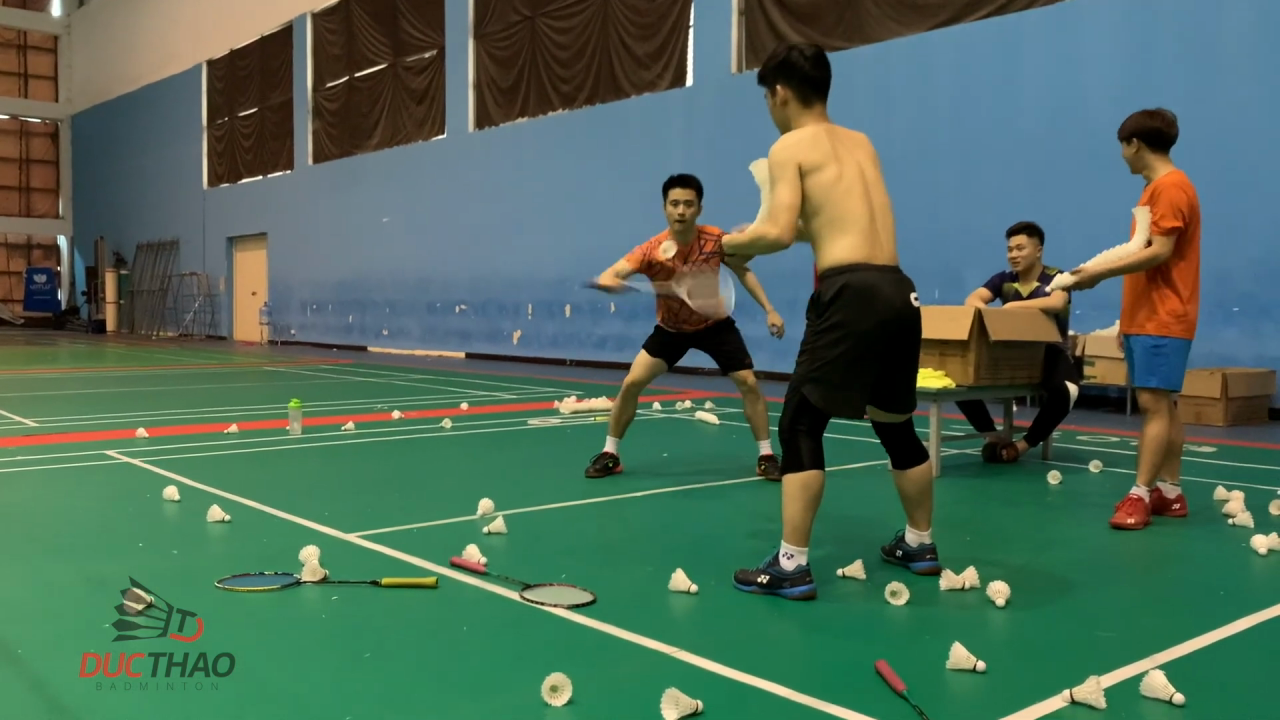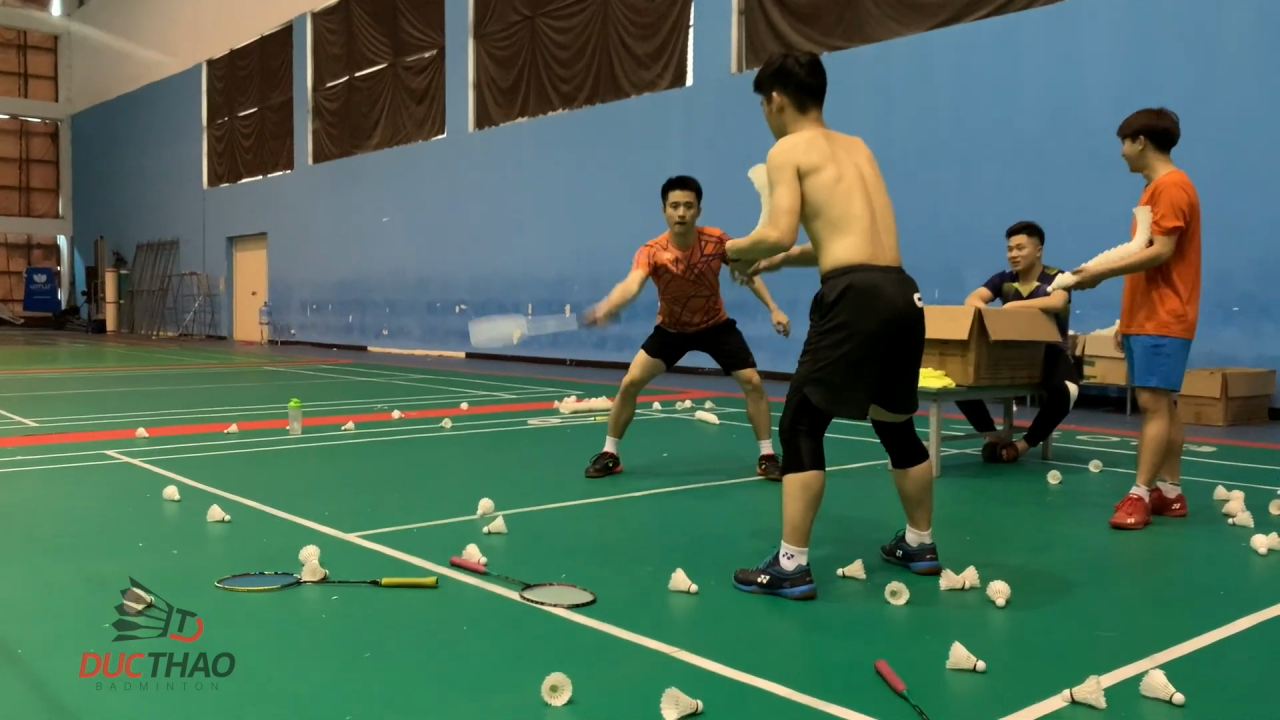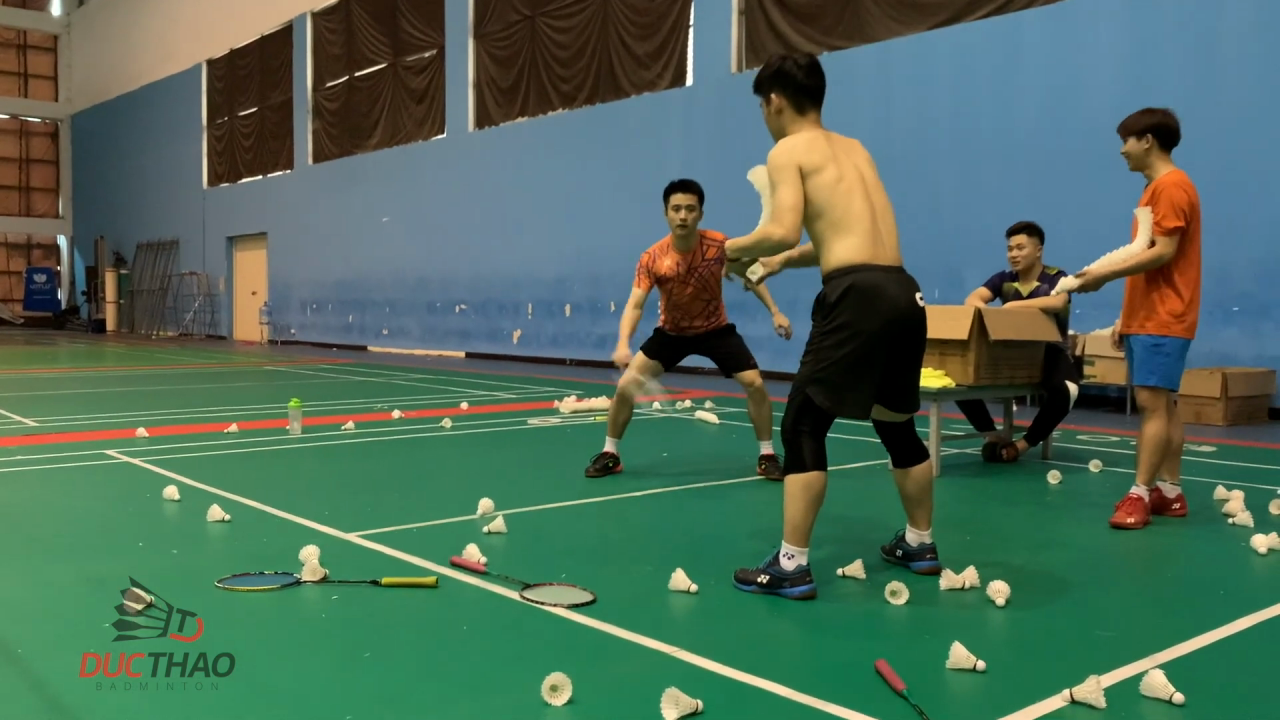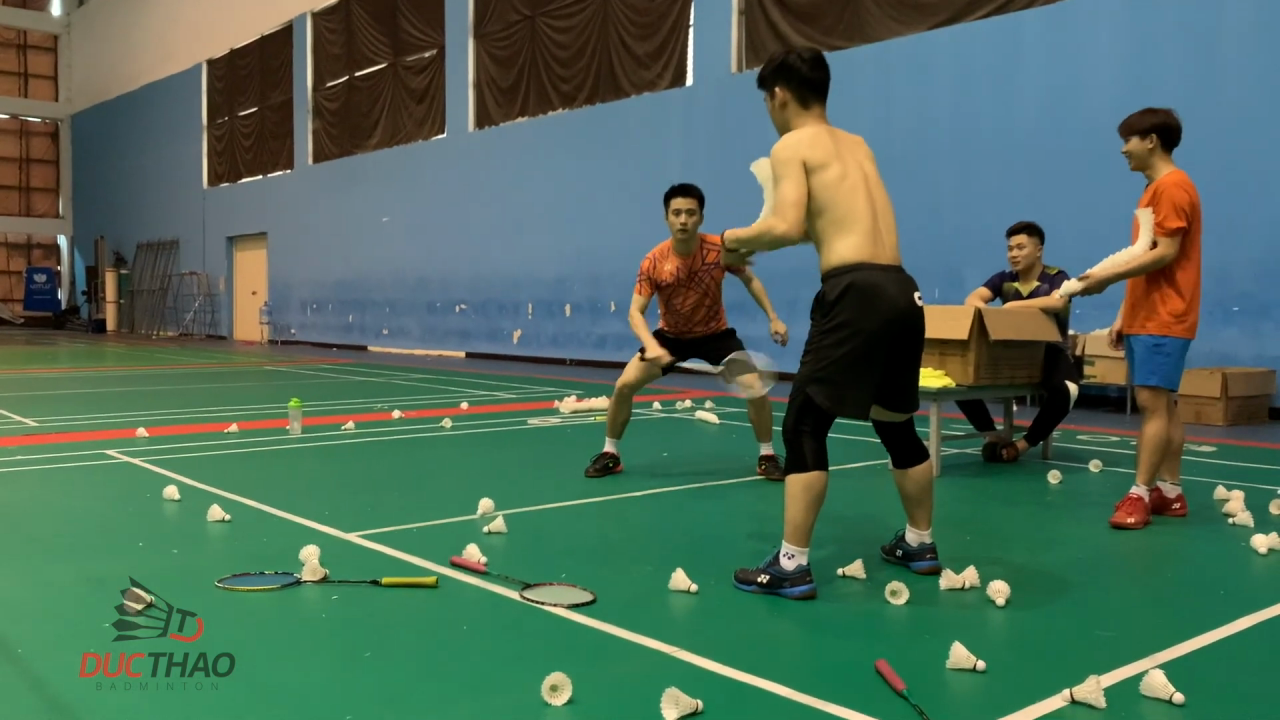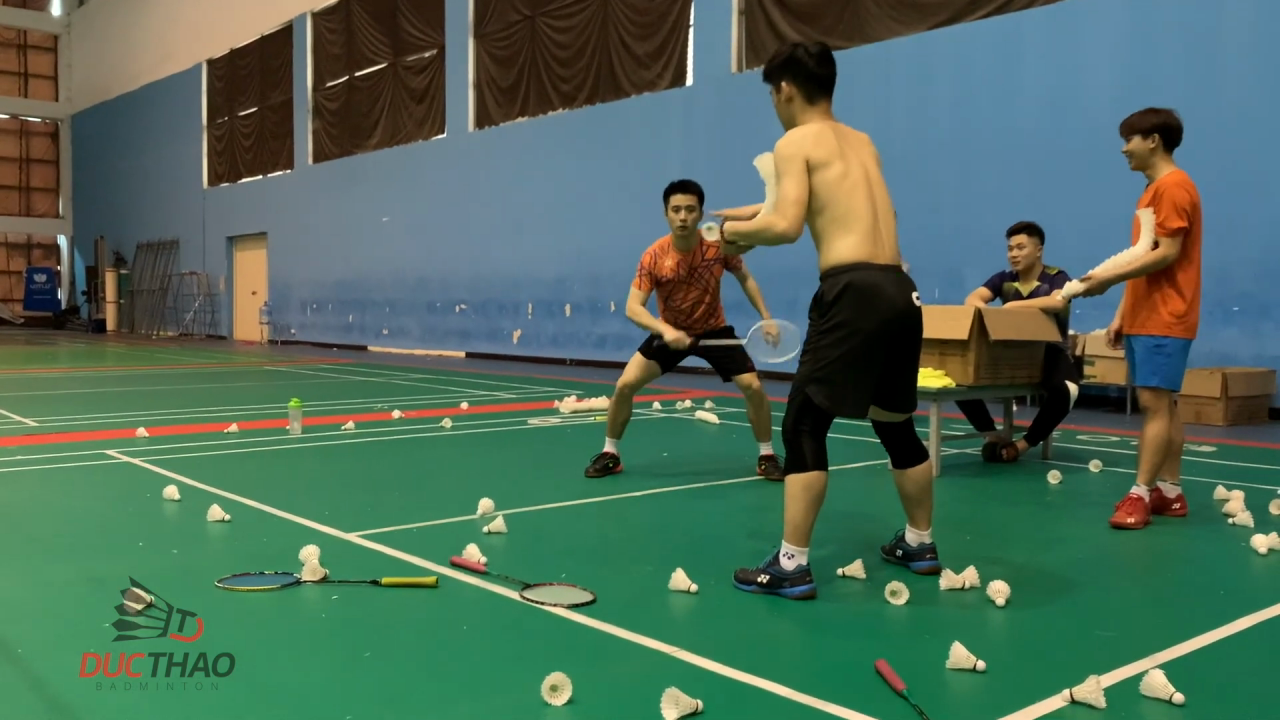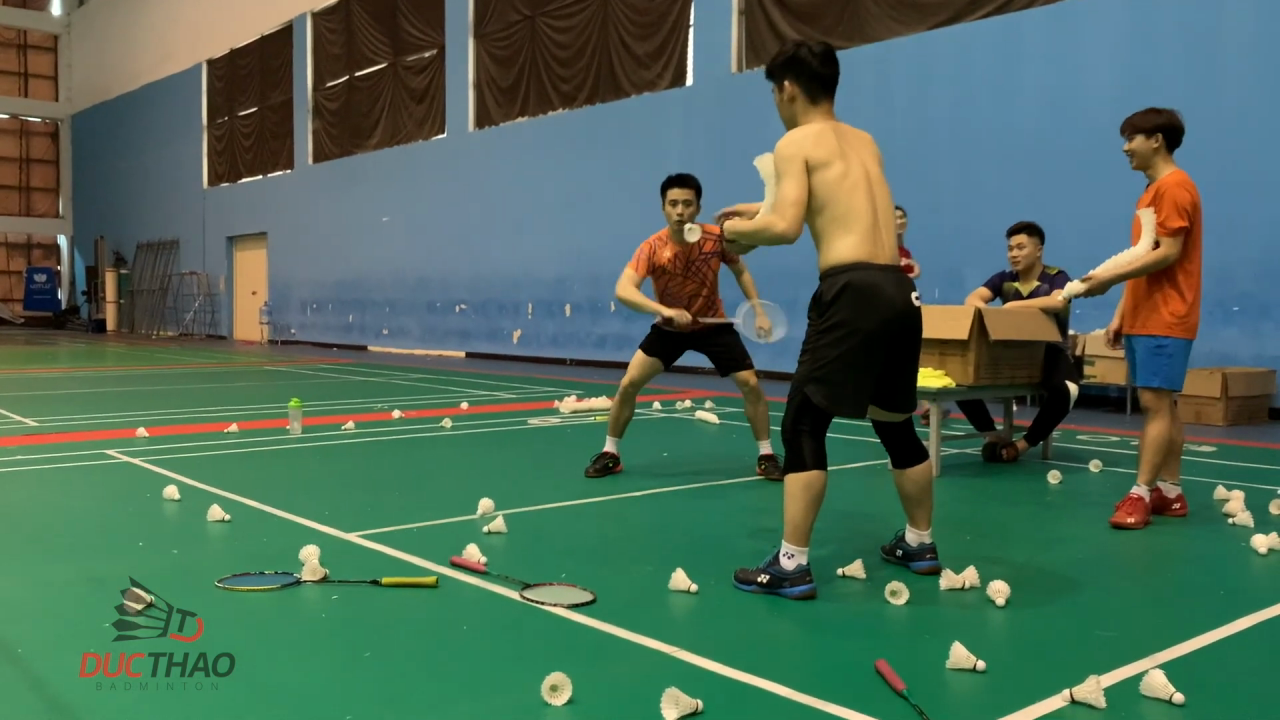
dt=0.1s
person 1, frame 1
left shoulder: (791, 146)
right shoulder: (860, 143)
left elbow: (778, 232)
left wrist: (734, 243)
right wrist: (786, 219)
left hip: (852, 294)
right hip: (896, 290)
left knee: (800, 426)
right knee: (896, 423)
left ankle: (791, 565)
right ankle: (919, 545)
person 1, frame 2
left shoulder: (787, 151)
right shoulder: (857, 147)
left elbow: (779, 234)
left wrist: (738, 249)
right wrist: (786, 259)
left hip: (856, 295)
right hip: (900, 291)
left knee: (801, 426)
right knee: (896, 424)
left ankle: (792, 567)
right ankle: (920, 545)
person 1, frame 3
left shoulder: (788, 151)
right shoulder: (854, 149)
left elbow: (784, 232)
left wrist: (737, 248)
right wrist: (783, 261)
left hip: (858, 295)
right hip: (902, 291)
left knee: (803, 427)
right knee: (897, 424)
left ankle: (792, 566)
right ankle: (920, 544)
person 1, frame 4
left shoulder: (792, 145)
right shoulder: (855, 145)
left elbow: (787, 228)
left wrist: (737, 239)
right wrist: (761, 231)
left hip: (857, 293)
right hip: (900, 289)
left knee: (804, 426)
right knee: (896, 423)
left ankle: (792, 566)
right ankle: (920, 543)
person 1, frame 5
left shoulder: (796, 141)
right shoulder: (861, 142)
left elbow: (786, 226)
left wrist: (736, 232)
right wrist: (756, 213)
left hip: (855, 293)
right hip: (898, 289)
left knee: (803, 425)
right knee: (896, 423)
left ankle: (792, 566)
right ankle: (920, 544)
person 1, frame 6
left shoulder: (797, 142)
right shoulder: (864, 142)
left elbow: (785, 227)
left wrist: (736, 231)
right wrist: (763, 213)
left hip: (854, 293)
right hip: (899, 290)
left knee: (803, 425)
right knee: (895, 423)
left ankle: (791, 565)
right ankle: (919, 544)
person 2, frame 1
left shoulder: (1170, 186)
right shoulder: (1156, 188)
left elbow: (1160, 252)
left wrist: (1100, 272)
right wrist: (1128, 319)
left hip: (1162, 320)
right hip: (1147, 317)
left knee: (1154, 403)
right knee: (1161, 404)
left ankle: (1141, 494)
right ankle: (1170, 492)
person 2, frame 2
left shoulder: (1171, 185)
right shoulder: (1154, 189)
left elbow: (1161, 252)
left wrist: (1101, 272)
right wrist: (1126, 317)
left hip: (1163, 319)
right hip: (1146, 317)
left knee: (1153, 402)
right knee: (1162, 404)
left ankle: (1141, 494)
right ankle: (1169, 491)
person 2, frame 3
left shoulder: (1171, 185)
right shoulder: (1155, 188)
left elbow: (1163, 253)
left wrist: (1104, 275)
right wrist: (1125, 317)
left hip: (1163, 319)
right hip: (1146, 317)
left knee: (1151, 401)
right knee: (1162, 404)
left ankle: (1140, 494)
right ankle: (1169, 491)
person 2, frame 4
left shoulder: (1172, 186)
right shoulder: (1153, 190)
left elbow: (1165, 253)
left wrist: (1106, 277)
right wrist: (1122, 316)
left hip: (1164, 319)
right hip: (1144, 317)
left knee: (1152, 402)
right knee: (1162, 404)
left ankle: (1141, 494)
right ankle: (1170, 491)
person 2, frame 5
left shoulder: (1173, 186)
right shoulder: (1152, 190)
left elbow: (1167, 254)
left wrist: (1108, 278)
right wrist: (1121, 314)
left hip: (1164, 319)
right hip: (1144, 317)
left knee: (1154, 402)
right knee: (1163, 404)
left ankle: (1141, 494)
right ankle: (1169, 491)
person 2, frame 6
left shoulder: (1174, 187)
right shoulder: (1150, 192)
left elbow: (1167, 254)
left wrist: (1109, 278)
right wrist: (1120, 314)
left hip: (1164, 319)
right hip: (1143, 318)
left knee: (1155, 403)
right knee: (1162, 405)
left ankle: (1141, 494)
right ankle: (1169, 491)
person 3, frame 1
left shoulder: (717, 239)
right shoulder: (650, 250)
left elbow: (744, 272)
right elbow: (606, 278)
left wrist: (769, 310)
right wrist: (610, 280)
left hip: (715, 326)
right hip: (671, 329)
left knee: (750, 384)
right knee: (631, 384)
left ankle: (766, 456)
right ankle: (610, 454)
person 3, frame 2
left shoulder: (717, 240)
right shoulder: (652, 251)
right elbow: (630, 287)
left wrist: (773, 309)
right wrist: (605, 308)
left hip: (716, 326)
right hip: (671, 330)
left knee: (753, 383)
right knee: (629, 385)
left ankle: (767, 456)
right ankle: (610, 454)
person 3, frame 3
left shoulder: (719, 244)
right shoulder: (653, 257)
right elbow: (634, 306)
left wrist: (775, 312)
right wrist: (622, 344)
left hip: (716, 330)
right hip: (670, 333)
left knee: (756, 385)
right knee: (626, 385)
left ankle: (767, 456)
right ankle: (610, 454)
person 3, frame 4
left shoulder: (720, 249)
right shoulder: (653, 261)
left elbow: (749, 279)
right elbow: (636, 314)
left wrist: (773, 318)
right wrist: (650, 344)
left hip: (715, 335)
right hip: (671, 337)
right knee: (624, 386)
left ankle: (767, 456)
right ankle: (610, 454)
person 3, frame 5
left shoulder: (719, 245)
right shoulder: (653, 256)
left elbow: (744, 277)
right elbow: (633, 307)
left wrist: (766, 317)
right wrist: (665, 331)
left hip: (714, 332)
right hip: (669, 334)
left knee: (754, 387)
right knee: (624, 386)
left ankle: (767, 456)
right ankle: (610, 454)
person 3, frame 6
left shoulder: (716, 237)
right shoulder: (652, 247)
left elbow: (740, 270)
right elbow: (624, 291)
left wrist: (757, 310)
right wrist: (665, 311)
left hip: (714, 327)
right hip: (668, 329)
left knee: (751, 385)
right knee: (628, 384)
left ankle: (766, 456)
right ankle: (610, 453)
person 4, frame 1
left shoulder: (1056, 278)
right shoulder: (1003, 279)
left elbow: (1057, 303)
right elbow: (972, 300)
left wrist: (1012, 306)
left hip: (1049, 354)
left knee: (1064, 391)
left ankle: (1024, 444)
right ankle: (994, 437)
person 4, frame 2
left shoulder: (1056, 278)
right shoulder: (1004, 279)
left elbow: (1057, 302)
right elbow: (972, 299)
left wrist: (1012, 306)
left hip: (1049, 354)
left knee: (1065, 391)
left ankle: (1024, 444)
right ankle: (994, 437)
person 4, frame 3
left shoulder: (1056, 278)
right shoulder: (1003, 279)
left elbow: (1057, 302)
right elbow: (972, 299)
left wrist: (1012, 306)
left hip: (1049, 354)
left knee: (1065, 390)
left ankle: (1024, 443)
right ankle: (994, 436)
person 4, frame 4
left shoulder: (1056, 277)
right shoulder: (1004, 279)
left elbow: (1057, 302)
right elbow: (972, 299)
left wrist: (1012, 305)
left hip: (1049, 354)
left knee: (1065, 391)
left ankle: (1024, 443)
right ankle: (994, 436)
person 4, frame 5
left shoulder: (1056, 277)
right shoulder: (1004, 279)
left elbow: (1057, 302)
right elbow: (972, 299)
left wrist: (1012, 305)
left hip: (1049, 353)
left knee: (1065, 391)
left ankle: (1024, 443)
right ankle: (994, 436)
person 4, frame 6
left shoulder: (1056, 277)
right shoulder: (1004, 279)
left elbow: (1057, 302)
right elbow: (972, 299)
left wrist: (1012, 305)
left hip: (1049, 354)
left knee: (1065, 391)
left ankle: (1025, 443)
right ankle: (994, 437)
